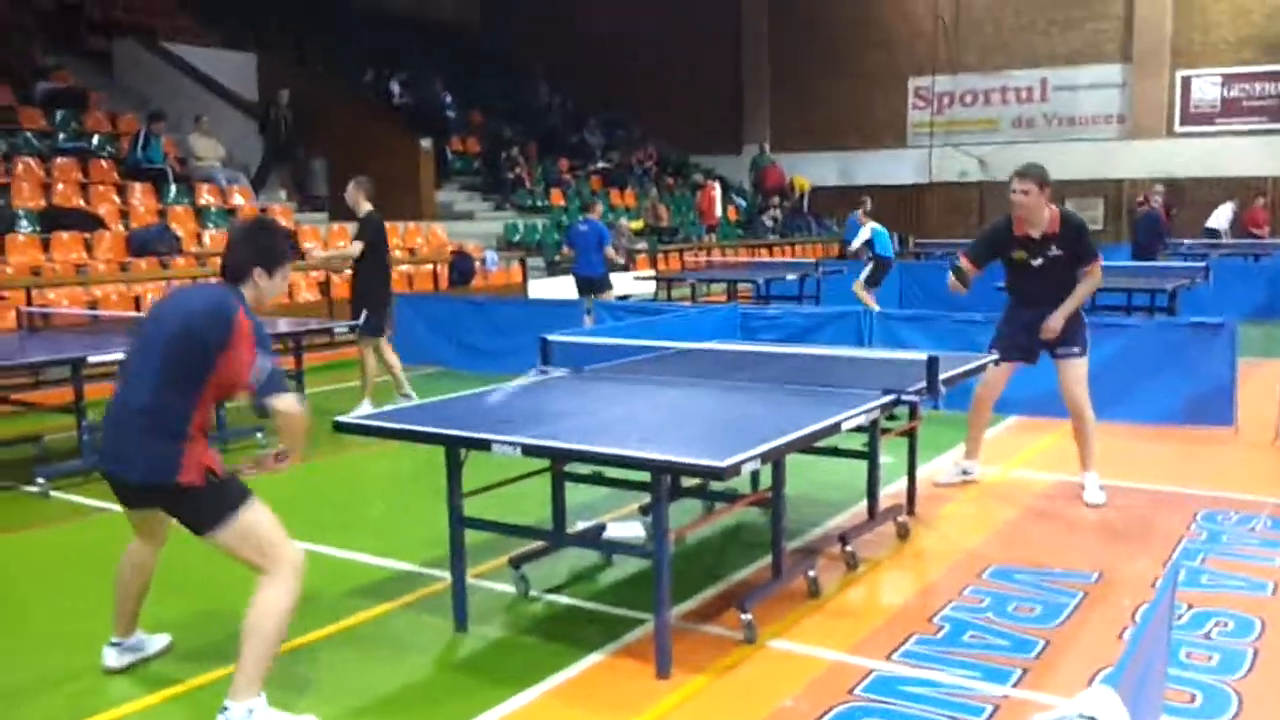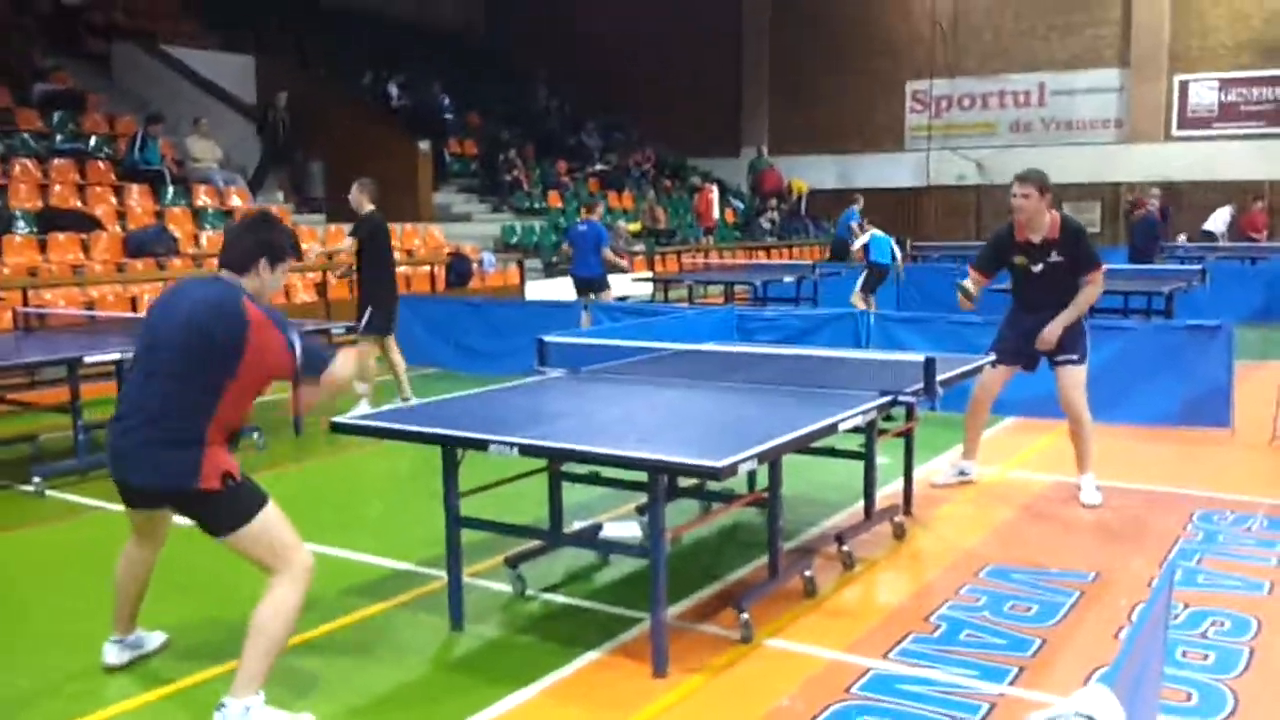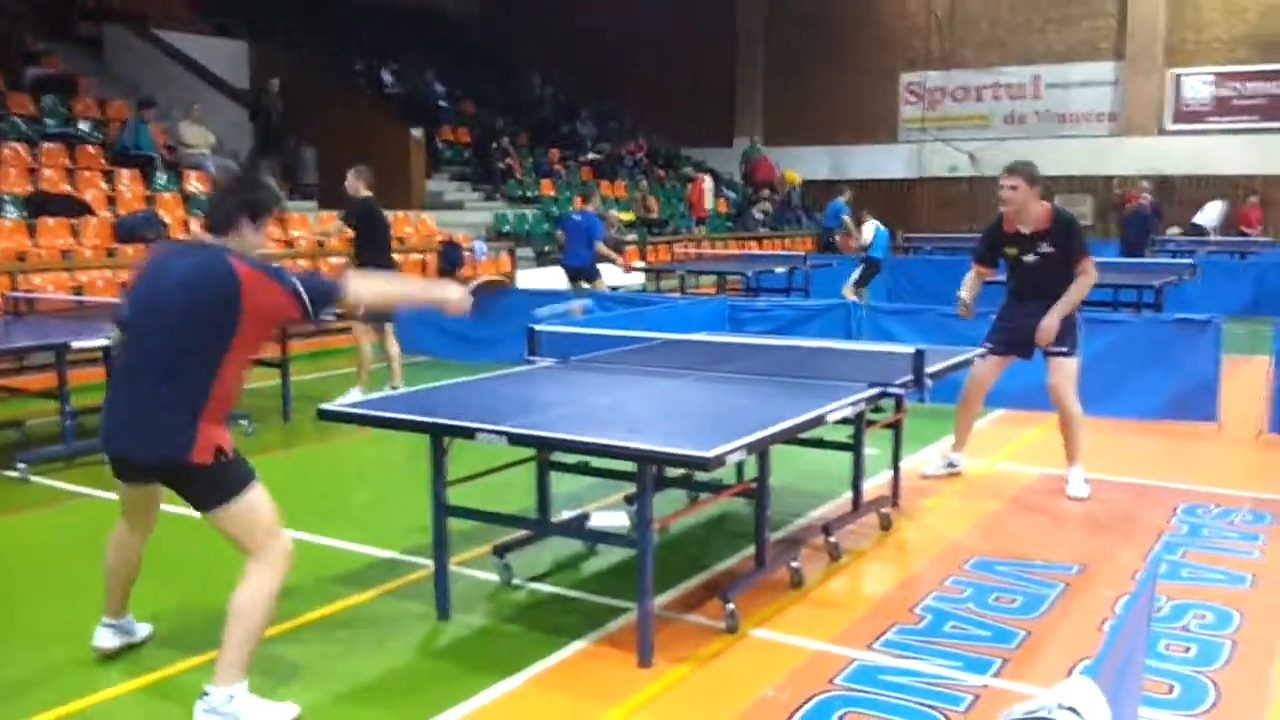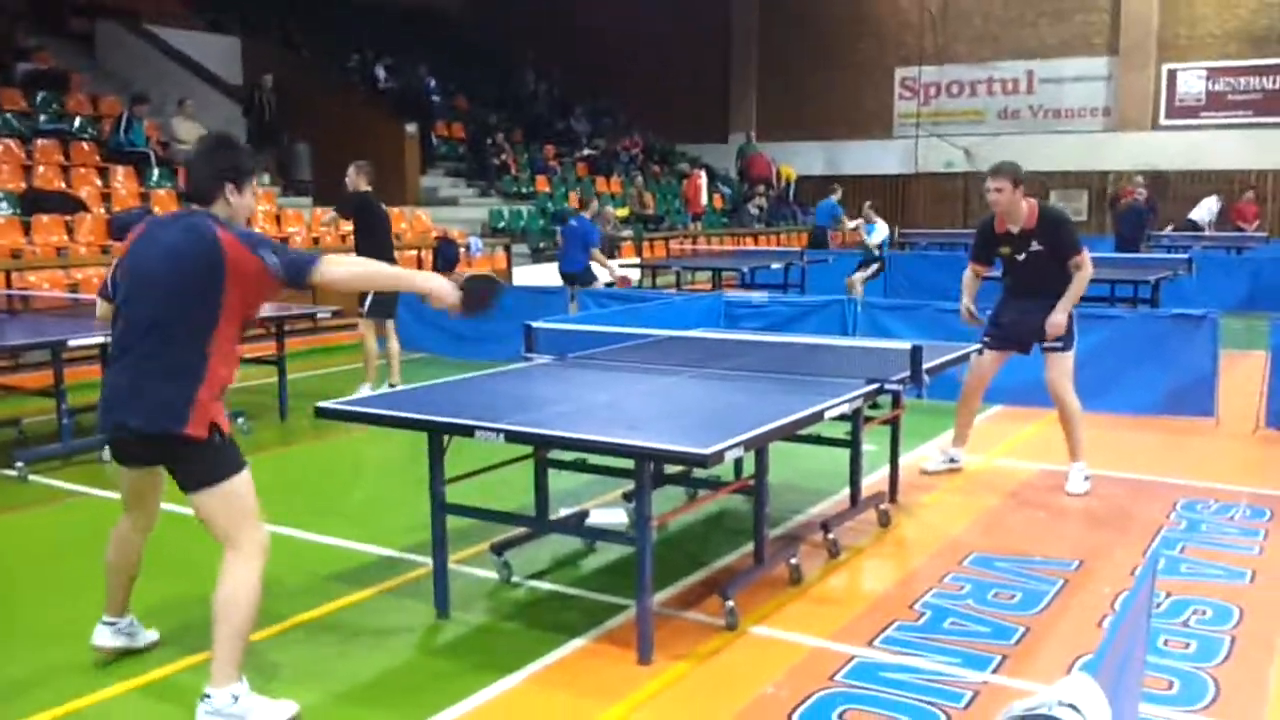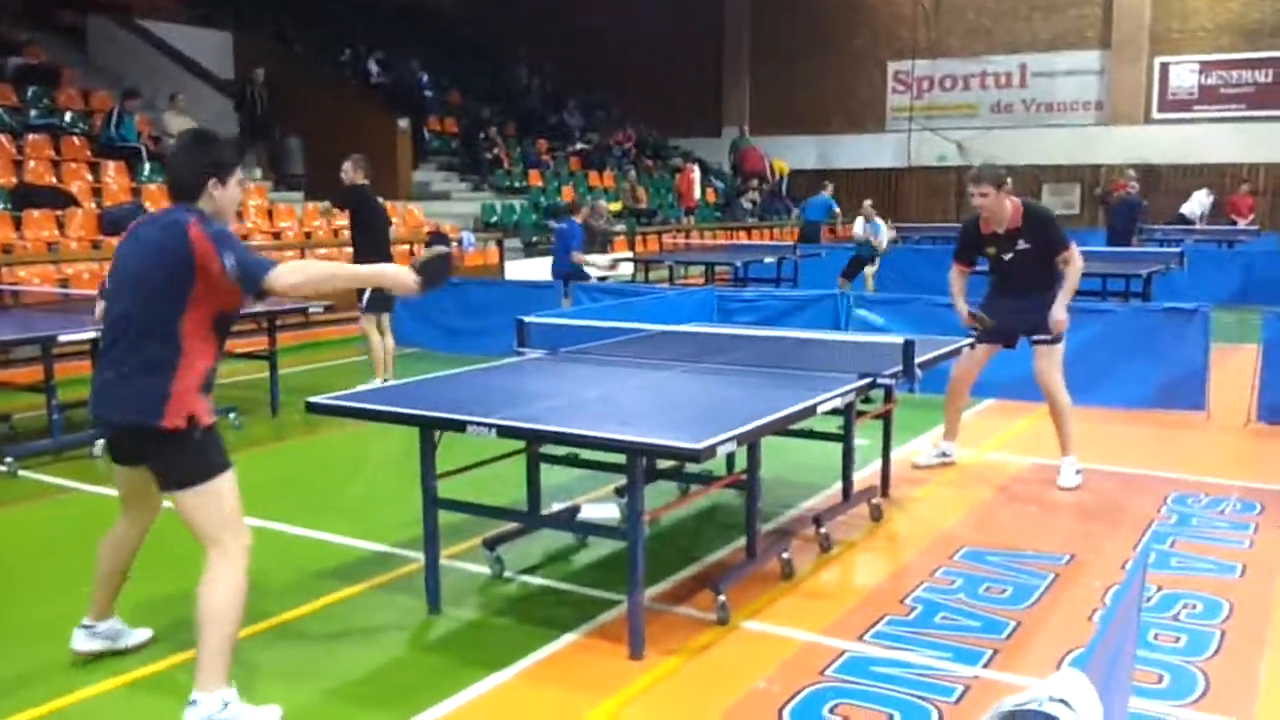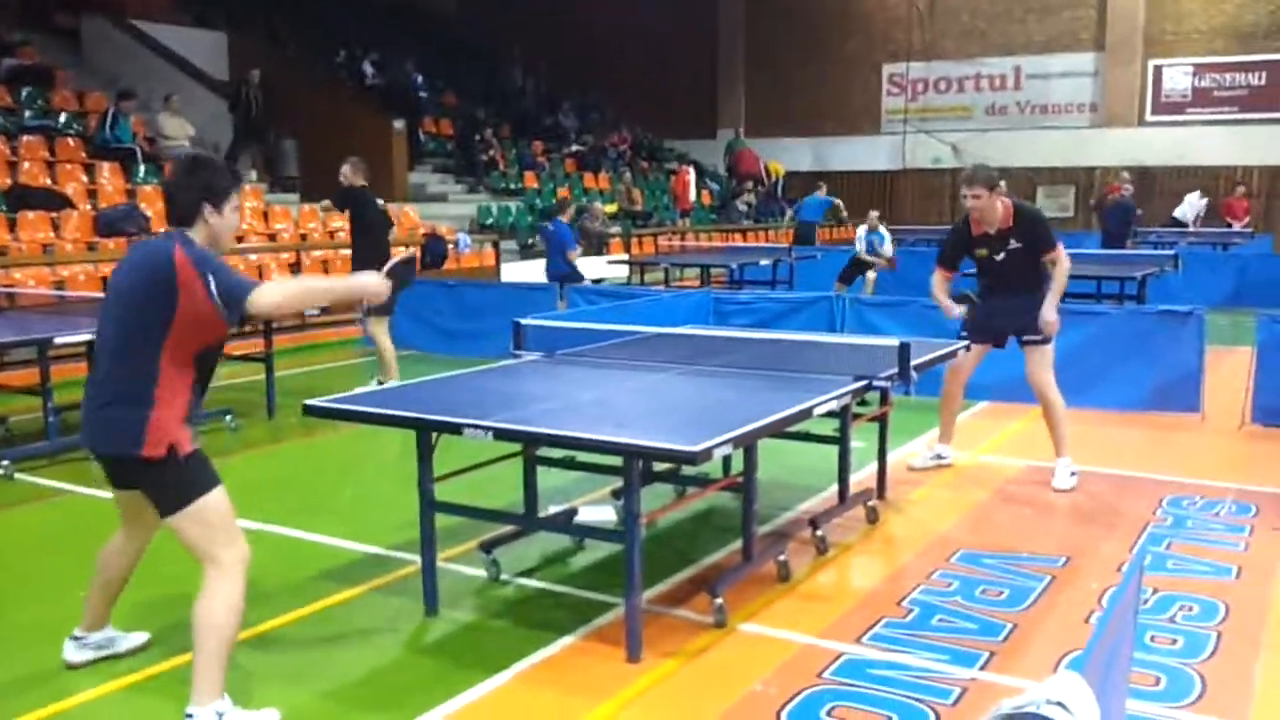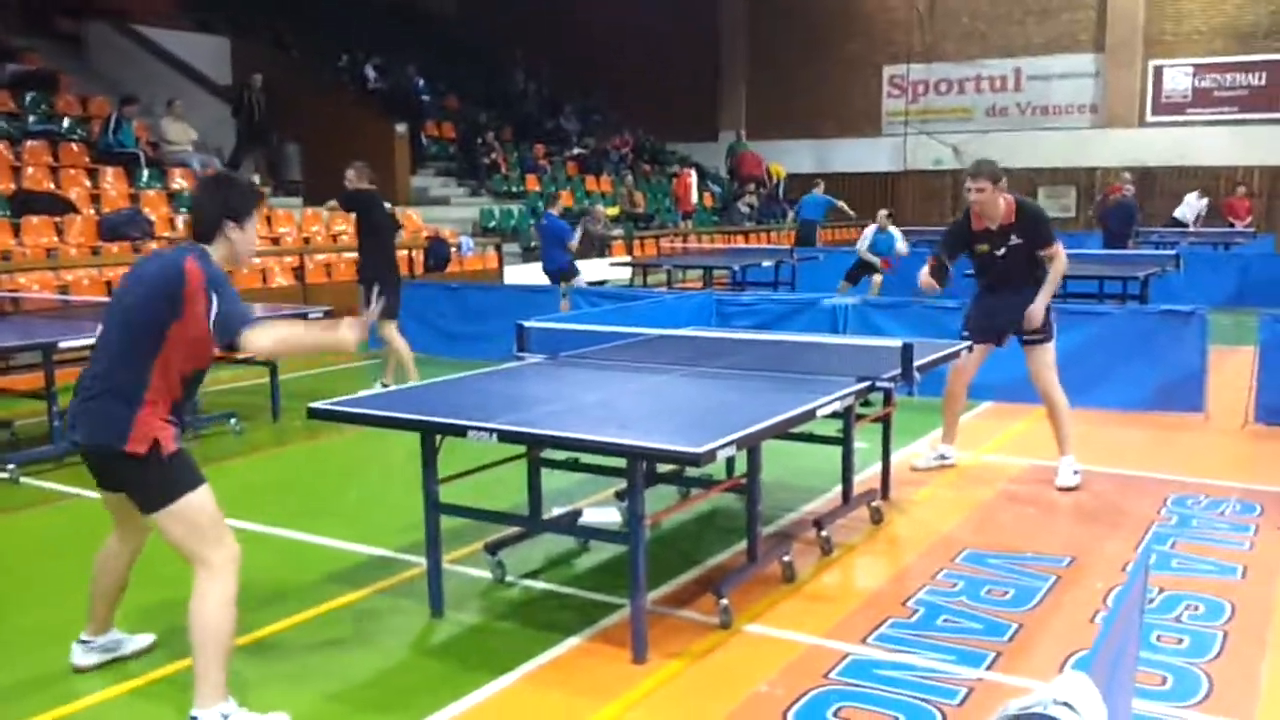
dt=0.1s
person 1, frame 1
left shoulder: (182, 298)
right shoulder: (238, 321)
right elbow: (284, 406)
right wrist: (290, 446)
left hip: (118, 451)
right hip: (175, 463)
left knee: (150, 534)
right knee: (285, 565)
left ankle: (124, 642)
person 1, frame 2
left shoulder: (177, 295)
right shoulder: (251, 315)
right elbow: (331, 374)
right wrist: (356, 359)
left hip: (127, 451)
right hip: (190, 466)
left knee: (146, 536)
right knee: (293, 567)
left ankle: (122, 640)
person 1, frame 3
left shoulder: (158, 260)
right shoulder: (245, 277)
left elbow: (122, 330)
right elbow: (350, 291)
right wrist: (436, 292)
left hip: (123, 426)
right hip: (188, 441)
left knee: (134, 522)
right knee: (271, 554)
left ankle: (114, 625)
person 1, frame 4
left shoulder: (145, 233)
right shoulder: (228, 243)
left elbow: (105, 310)
right elbow: (324, 271)
right wrist: (423, 281)
left hip: (123, 406)
right hip: (185, 415)
left knee: (137, 515)
right knee: (247, 545)
left ankle: (115, 624)
person 1, frame 5
left shoulder: (142, 232)
right shoulder: (199, 234)
left elbow: (106, 313)
right elbow: (280, 279)
right wrist: (378, 274)
left hip: (117, 400)
right hip: (169, 407)
left knee: (137, 516)
right knee: (231, 546)
left ankle: (97, 627)
person 1, frame 6
left shoulder: (146, 255)
right shoulder: (186, 261)
left elbow: (127, 330)
right elbow: (262, 299)
right wrist: (356, 286)
left hip: (106, 421)
right hip: (151, 432)
left knee: (137, 527)
right knee: (228, 557)
left ankle: (89, 635)
person 1, frame 7
left shoulder: (156, 264)
right shoulder: (196, 273)
left elbow: (117, 338)
right elbow: (254, 340)
right wrist: (333, 336)
left hip: (94, 422)
right hip: (135, 431)
left knee: (130, 530)
right knee: (218, 560)
left ankle: (94, 640)
person 2, frame 1
left shoulder: (1072, 226)
right shoulder: (1000, 231)
left elbow: (1093, 275)
right elbow: (964, 267)
left wrist: (1061, 313)
right wrist: (956, 279)
left hip: (1064, 316)
right hip: (1019, 315)
left knee: (1075, 397)
right knee: (984, 390)
left ankle: (1090, 477)
right ankle: (968, 465)
person 2, frame 2
left shoulder: (1073, 233)
right shoulder: (1004, 238)
left elbow: (1095, 284)
right elbow: (976, 279)
left wrist: (1059, 324)
right wrist: (967, 292)
left hip: (1064, 323)
right hip: (1021, 320)
left knee: (1073, 401)
right knee: (981, 392)
left ankle: (1087, 479)
right ankle: (966, 465)
person 2, frame 3
left shoulder: (1063, 224)
right shoulder: (997, 230)
left elbow: (1087, 275)
right elbow: (978, 272)
left wrist: (1054, 317)
right wrist: (967, 294)
left hip: (1056, 315)
right hip: (1015, 310)
left knee: (1062, 391)
right knee: (974, 383)
left ankle: (1075, 470)
right ankle: (955, 457)
person 2, frame 4
left shoulder: (1053, 220)
right shoulder: (989, 229)
left elbow: (1084, 268)
right elbow: (974, 271)
left wrist: (1061, 311)
right wrist: (967, 300)
left hip: (1053, 309)
right hip: (1012, 306)
left knee: (1059, 386)
right knee: (974, 378)
left ankle: (1077, 466)
right ankle: (955, 452)
person 2, frame 5
left shoulder: (1038, 218)
right shoulder: (972, 230)
left elbow: (1074, 262)
right elbow: (959, 270)
left wrist: (1060, 306)
right wrist: (962, 305)
left hip: (1042, 302)
right hip: (999, 302)
left knee: (1050, 380)
right knee: (961, 372)
left ankle: (1069, 461)
right ankle: (947, 446)
person 2, frame 6
left shoulder: (1029, 218)
right shoulder: (961, 232)
left elbow: (1060, 263)
right elbow: (941, 275)
left wrist: (1050, 306)
right wrist: (946, 303)
left hip: (1031, 302)
right hip: (988, 303)
left knee: (1041, 381)
right knee: (953, 373)
left ankle: (1064, 462)
right ankle: (942, 449)
person 2, frame 7
left shoulder: (1029, 214)
right shoulder: (964, 226)
left elbow: (1058, 259)
right elbow: (936, 263)
left wrist: (1040, 303)
right wrist: (927, 277)
left hip: (1031, 302)
right hip: (989, 300)
left knee: (1045, 381)
right knee: (957, 374)
left ankle: (1067, 461)
right ankle: (946, 449)
person 3, frame 1
left shoulder: (369, 220)
right shoulder: (370, 220)
left elbow: (354, 251)
left wrist: (324, 256)
right wrist: (337, 261)
left hip: (371, 294)
right hip: (374, 293)
left knee: (365, 347)
right knee: (380, 345)
left ankle: (367, 402)
right ankle: (406, 393)
person 3, frame 2
left shoulder: (368, 220)
right shoulder: (374, 220)
left elbow: (346, 246)
left wrist: (323, 252)
right wrist: (351, 270)
left hip: (377, 293)
right hip: (382, 292)
left knee: (367, 345)
right knee: (389, 346)
left ankle: (365, 402)
right ankle: (406, 397)
person 3, frame 3
left shoulder: (361, 205)
right shoulder: (374, 208)
left elbow: (333, 230)
left wrist: (321, 231)
right wrist: (353, 261)
left knee: (362, 332)
right knee: (386, 334)
left ankle: (360, 389)
right ankle: (397, 386)
person 3, frame 4
left shoulder: (358, 198)
right shoulder: (376, 204)
left elbow: (329, 220)
left wrist: (328, 219)
left knee: (366, 329)
right knee: (387, 331)
left ankle: (369, 385)
right ankle: (394, 384)
person 3, frame 5
left shoulder: (355, 191)
right shoulder: (375, 198)
left elbow: (325, 208)
right elbow: (387, 230)
left wrist: (329, 206)
left knee: (368, 325)
right knee: (383, 326)
left ankle: (381, 379)
right ankle: (385, 379)
person 3, frame 6
left shoulder: (353, 193)
right shoulder: (377, 201)
left elbow: (325, 206)
right elbow: (390, 231)
left hip: (371, 271)
right hip: (382, 270)
left knee: (375, 329)
right knee: (381, 328)
left ankle: (394, 381)
right ankle: (382, 381)
person 3, frame 7
left shoulder: (361, 196)
right shoulder: (383, 203)
left elbow: (330, 206)
right elbow: (396, 233)
left hip: (379, 276)
right hip: (387, 274)
left knee: (389, 332)
right knee: (386, 332)
left ankle: (414, 381)
right ankle: (386, 384)
